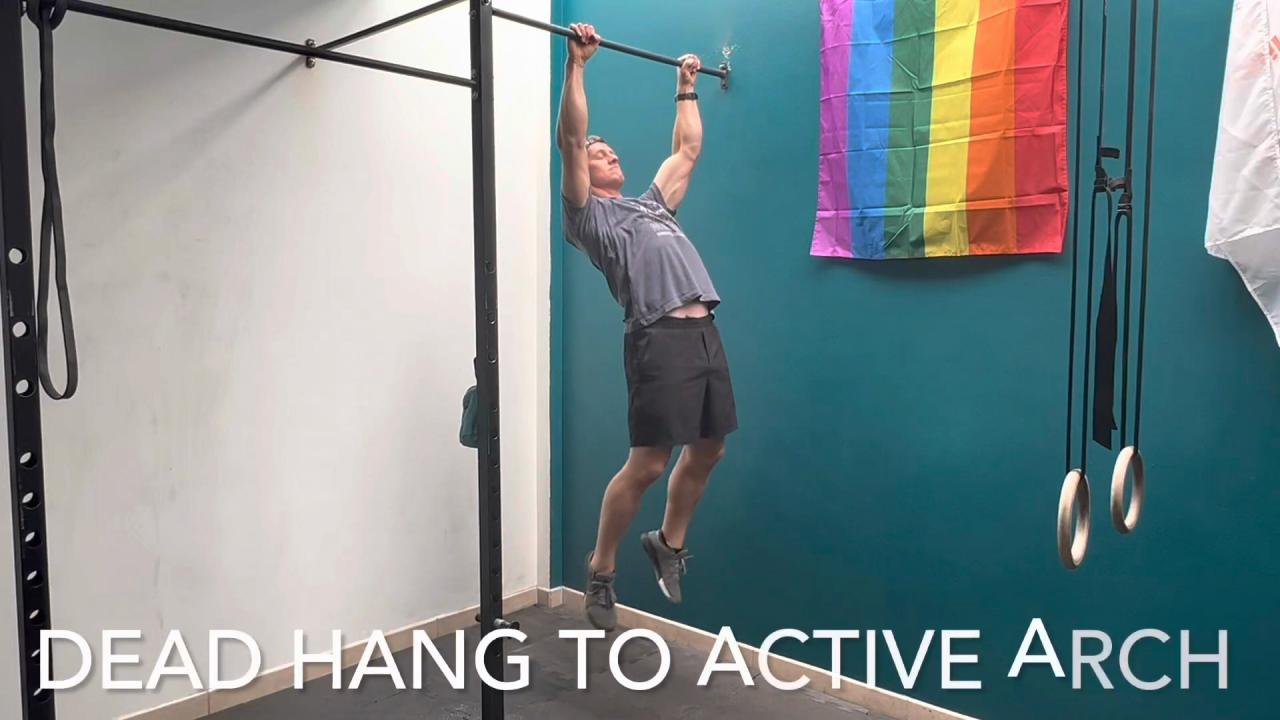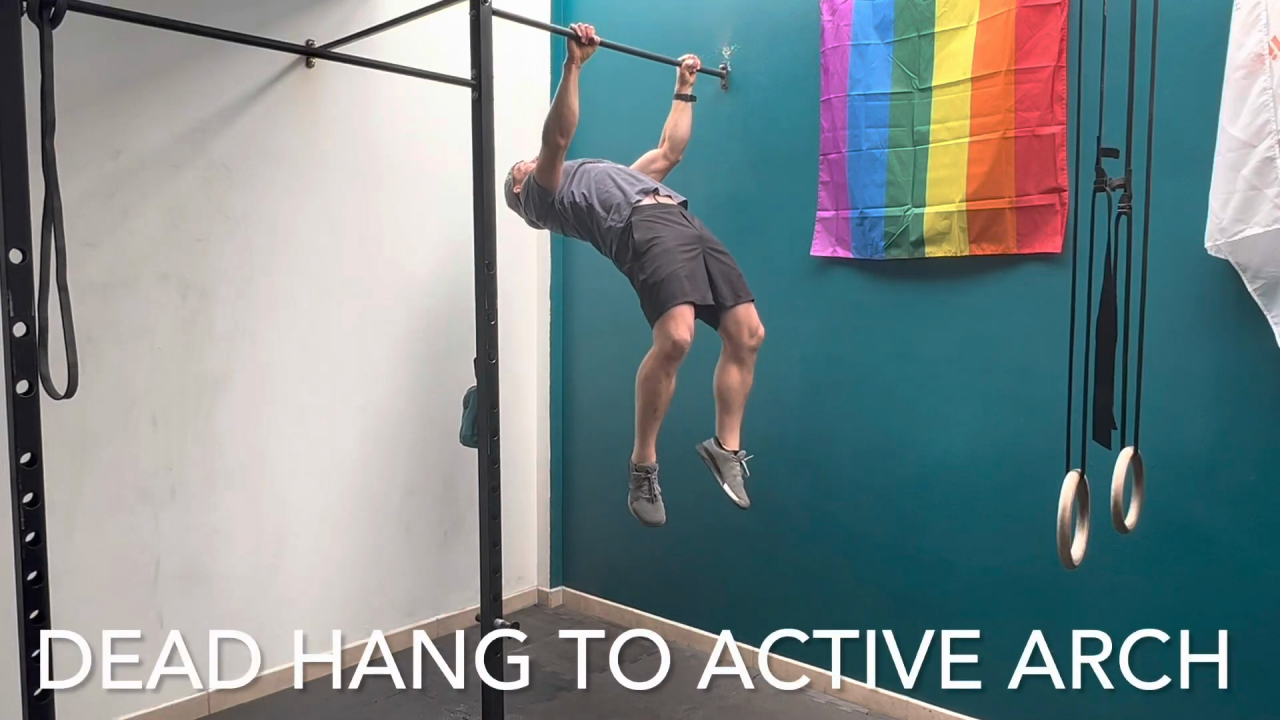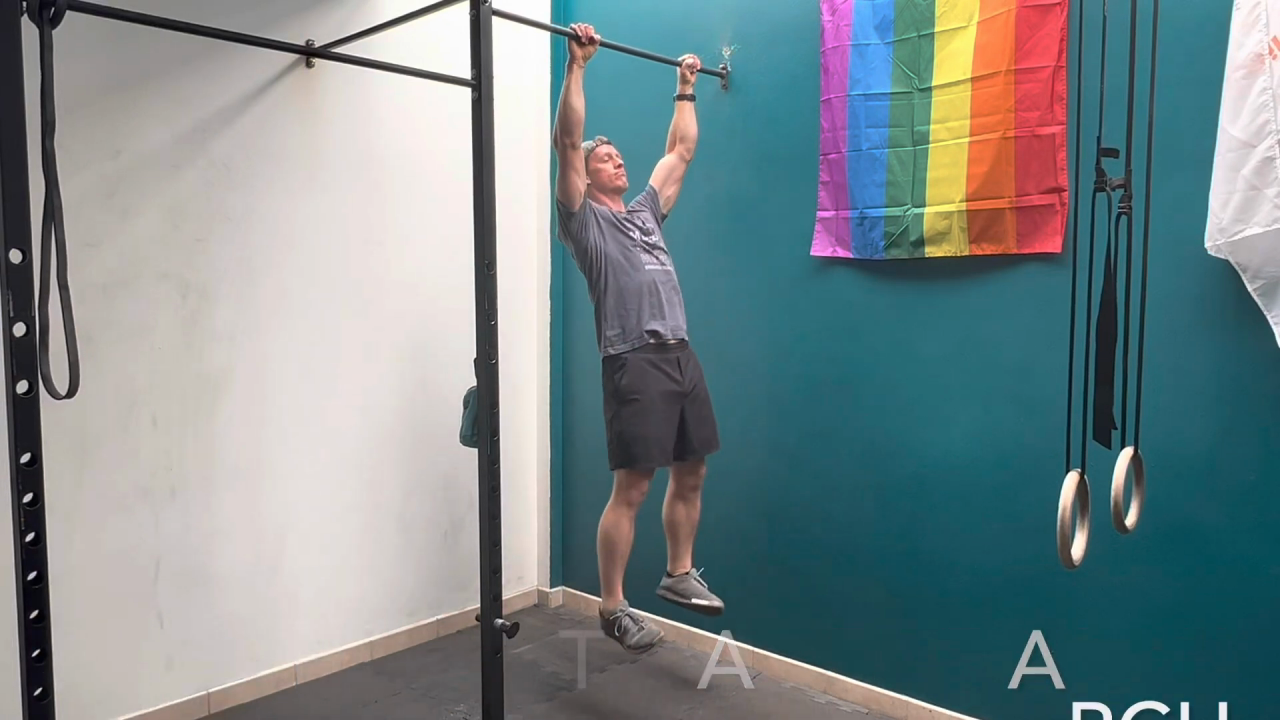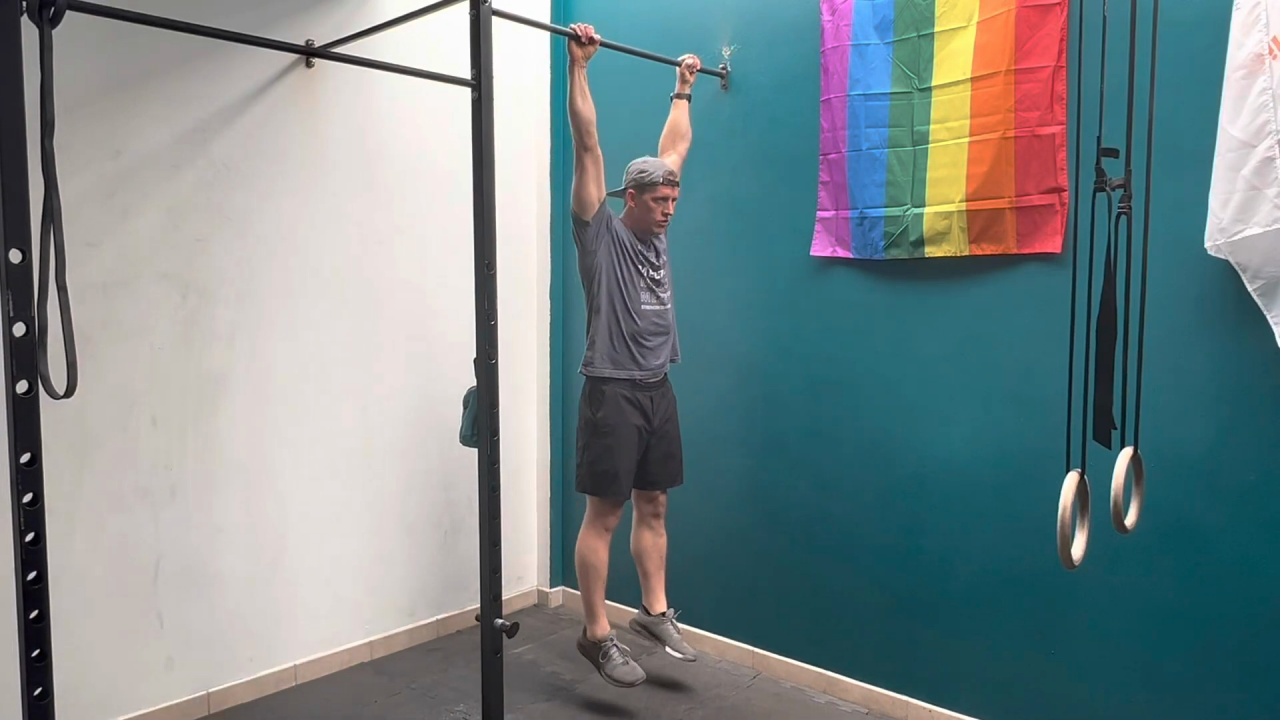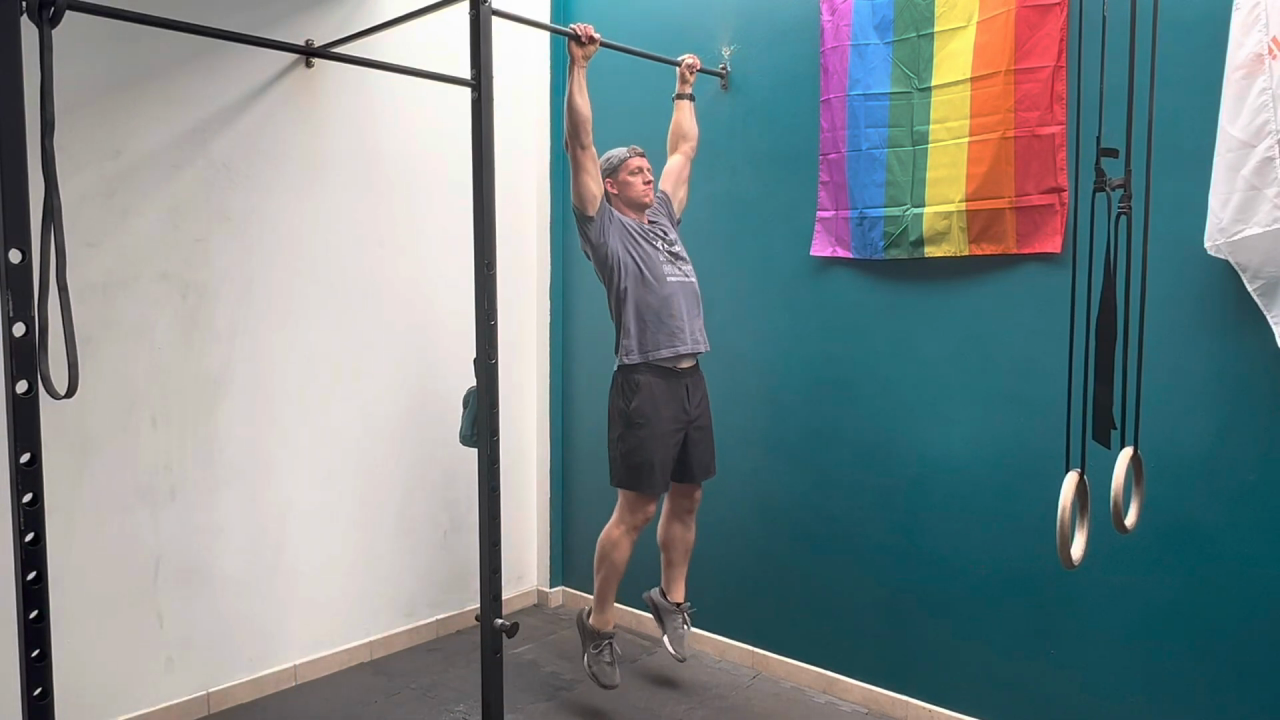
dt=1s
person 1, frame 1
left shoulder: (648, 204)
right shoulder: (583, 213)
left elbow: (687, 150)
right elbow: (569, 140)
left wrist: (686, 87)
right wrist: (576, 64)
left hip: (706, 333)
right hip: (660, 338)
left knee: (708, 452)
right knee: (648, 463)
left ankle: (669, 542)
right ankle: (599, 570)
person 1, frame 2
left shoulder: (606, 175)
right shoulder: (542, 198)
left elbow: (669, 154)
right elbow: (557, 138)
left wrist: (684, 87)
right wrist: (574, 64)
left hip: (687, 225)
right hip: (646, 230)
left knee: (747, 334)
right knee: (675, 339)
left ankle: (726, 448)
right ankle: (643, 465)
person 1, frame 3
left shoulder: (645, 208)
right shoulder: (583, 217)
left elbow: (681, 150)
right elbow: (566, 142)
left wrist: (685, 86)
right wrist: (576, 64)
left hip: (681, 357)
right hip: (634, 363)
left knee: (690, 476)
right knee: (631, 488)
left ankle: (680, 575)
right ankle: (612, 608)
person 1, frame 4
left shoulder: (656, 231)
right shoulder: (599, 231)
left elbow: (675, 147)
right elbow: (586, 146)
left wrist: (683, 88)
right wrist: (579, 65)
left hip: (658, 391)
right hip: (612, 393)
left knee: (653, 508)
right knee: (604, 515)
left ankle: (656, 613)
right ankle: (597, 635)
person 1, frame 5
left shoulder: (662, 217)
right shoulder: (602, 226)
left elbow: (684, 150)
right elbow: (579, 145)
left wrist: (684, 88)
right wrist: (578, 66)
left hip: (691, 380)
right hip: (645, 383)
left knee: (685, 499)
right knee: (637, 510)
left ankle: (671, 601)
right ankle: (598, 624)
